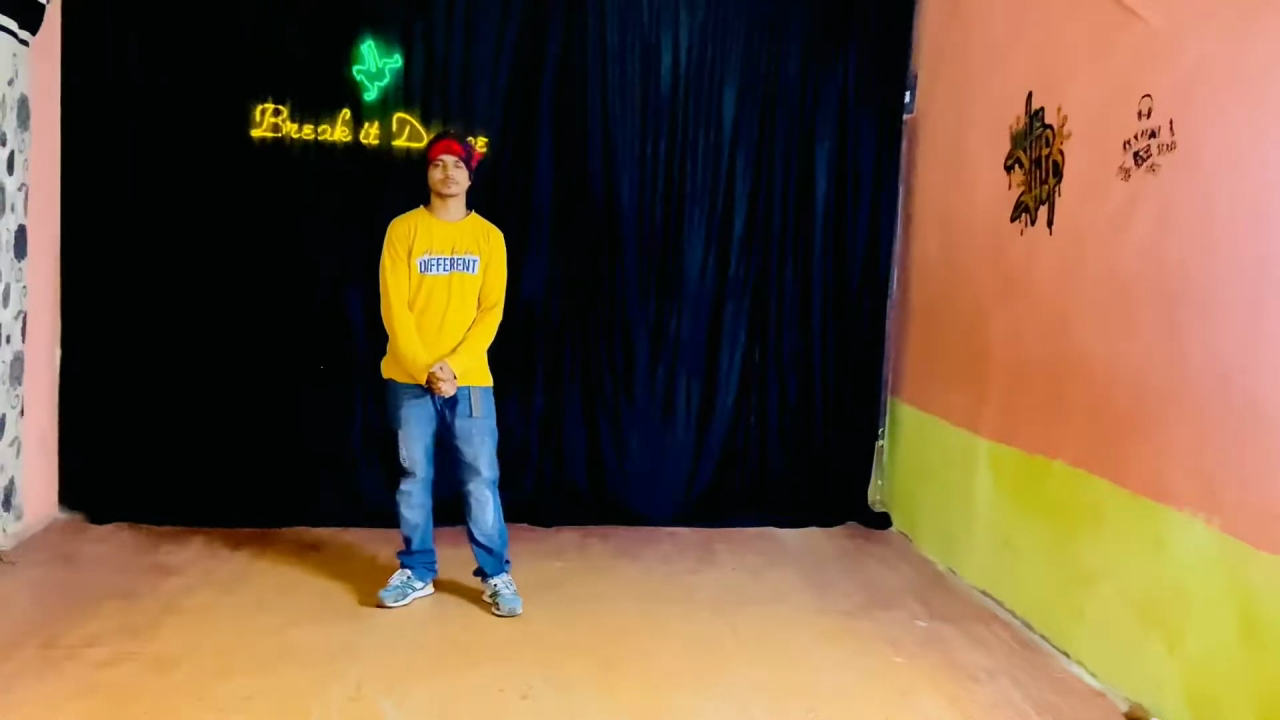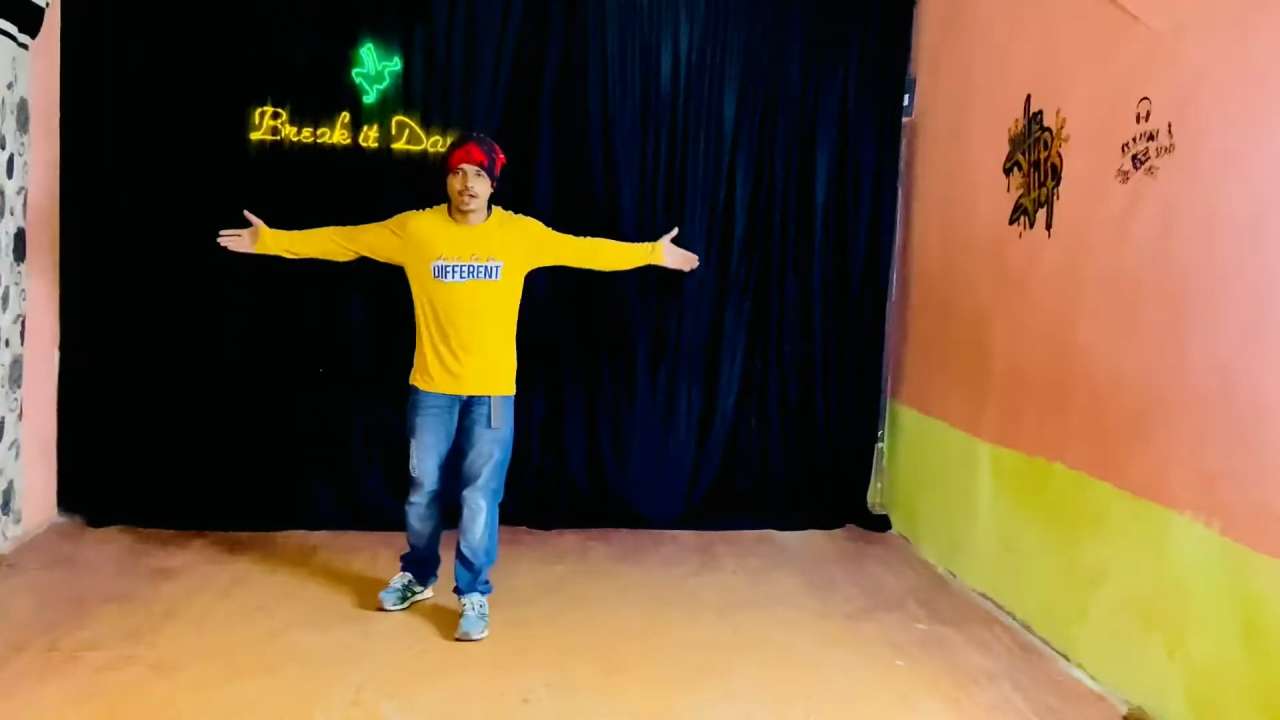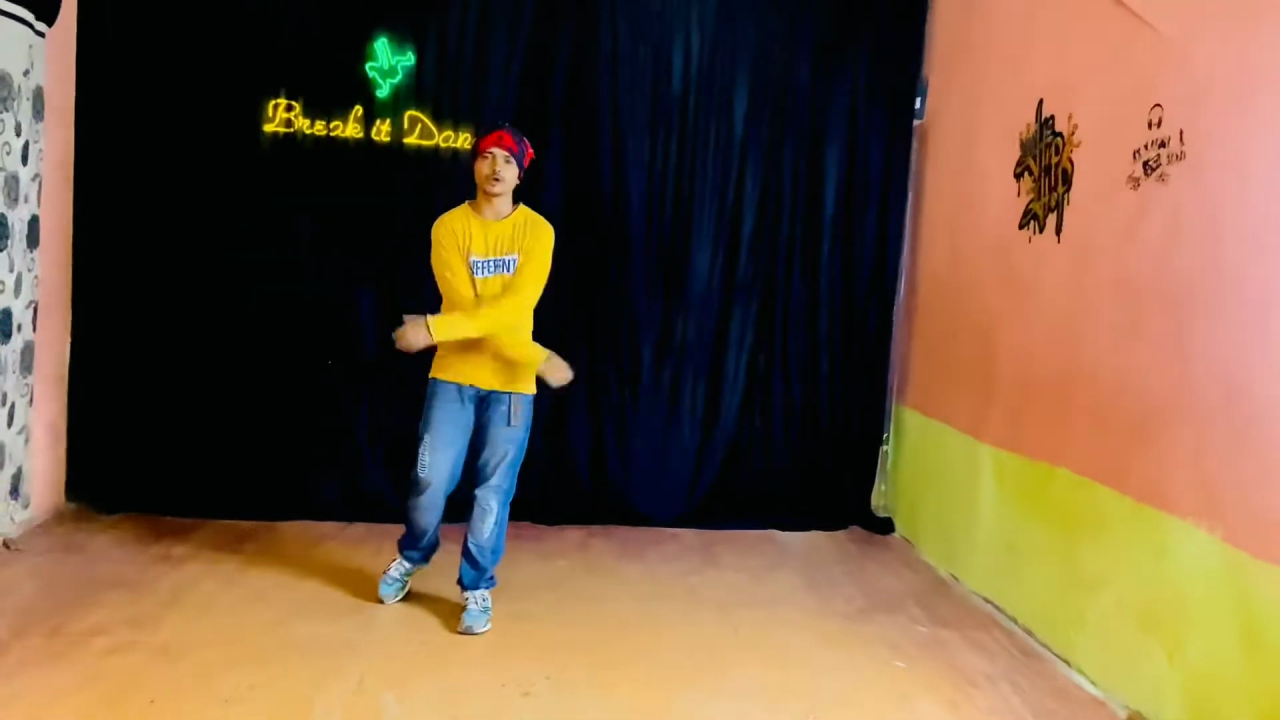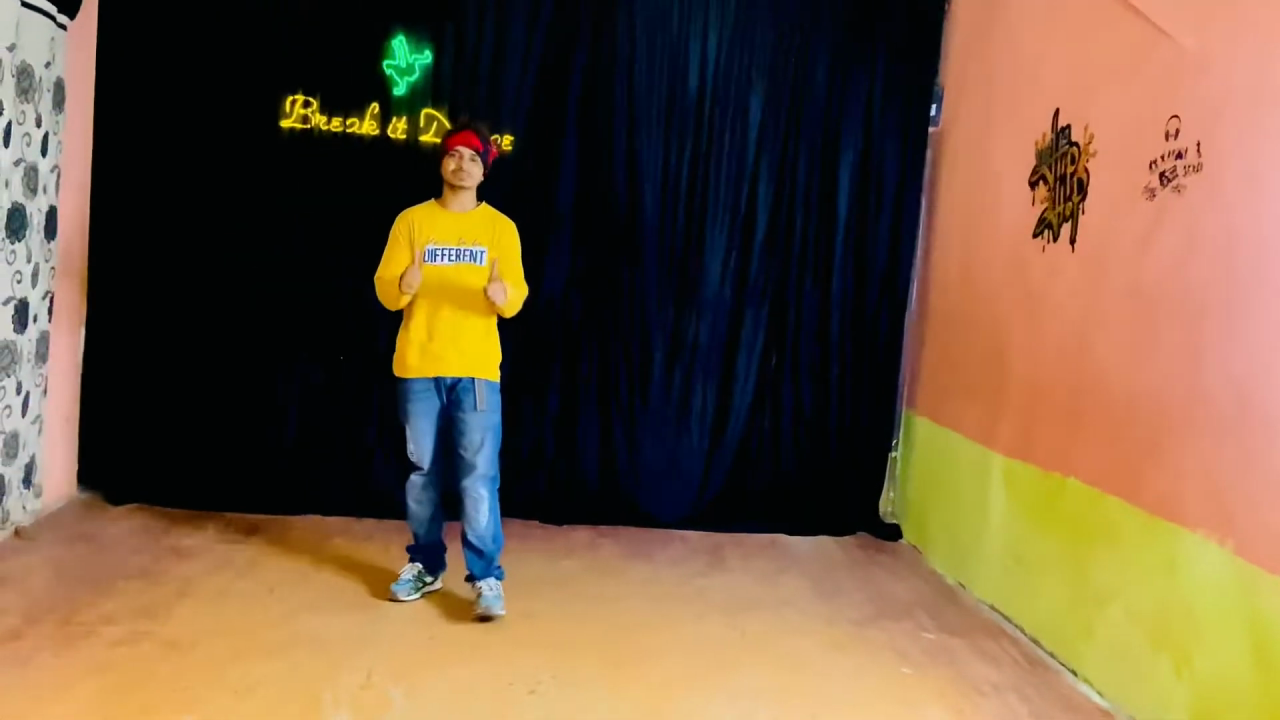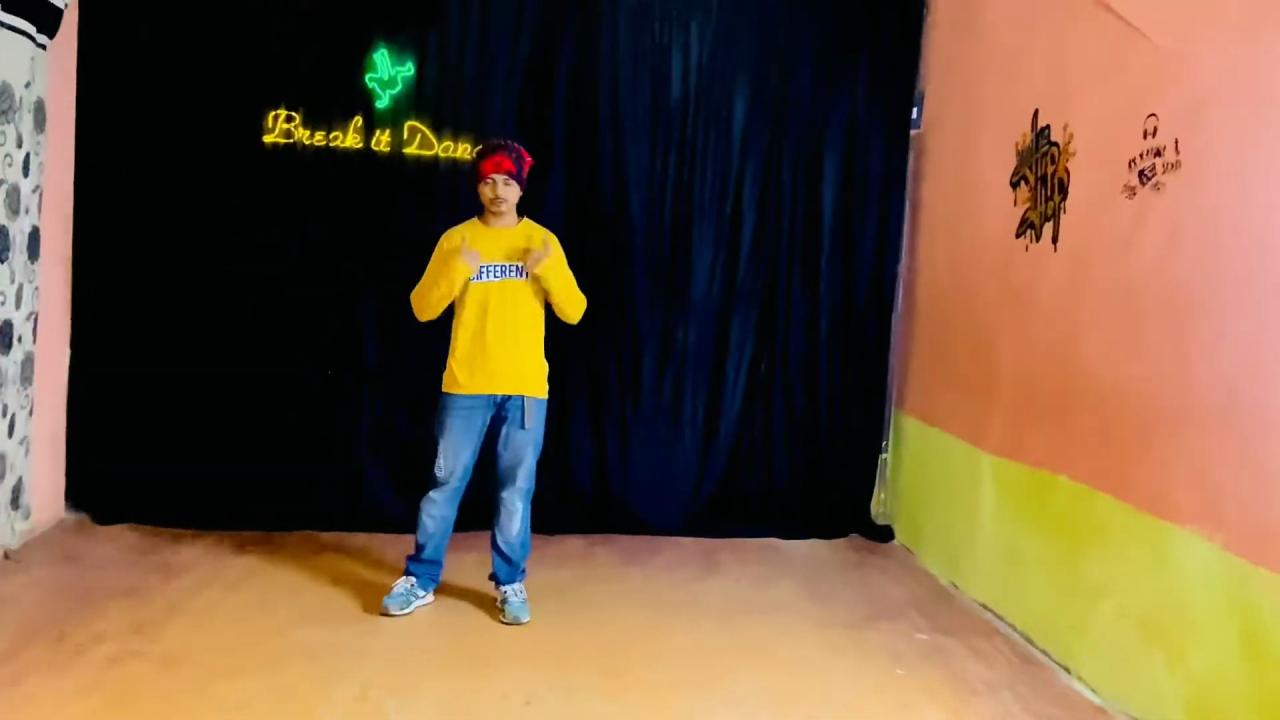
dt=1s
person 1, frame 1
left shoulder: (489, 237)
right shoulder: (403, 230)
left elbow: (490, 313)
right elbow: (394, 308)
left wrist: (453, 366)
right wrist: (425, 370)
left hip: (469, 377)
right hip: (409, 377)
left knee: (481, 477)
right knee: (415, 474)
left ankle: (496, 575)
right ankle: (417, 570)
person 1, frame 2
left shoulder: (520, 233)
right shoulder: (414, 229)
left elbow: (584, 251)
right elbow: (343, 239)
left wrist: (652, 253)
right wrist: (270, 240)
left hip: (492, 388)
right hip: (432, 384)
left knee: (482, 491)
right knee: (423, 485)
left ankle: (474, 594)
right ankle: (418, 575)
person 1, frame 3
left shoulder: (537, 230)
right shoulder: (448, 227)
left elbow: (517, 305)
right elbow: (466, 308)
left wrist: (437, 327)
right wrist: (535, 355)
left hip: (510, 383)
right hip: (454, 375)
left knee: (494, 489)
right knee: (431, 478)
left ankle: (477, 588)
right ankle: (413, 555)
person 1, frame 4
left shoulder: (501, 227)
right shoulder: (411, 220)
left elbow: (517, 299)
right elbow: (384, 290)
left wrist: (503, 295)
right wrist: (403, 286)
left hip: (477, 368)
right hip: (418, 367)
left knee: (479, 474)
right knee: (422, 469)
left ankle: (486, 579)
right ankle: (425, 564)
person 1, frame 5
left shoulder: (544, 242)
right shoulder: (456, 239)
left elbow: (575, 311)
right elbow: (421, 305)
left wrist: (550, 275)
right wrist: (455, 274)
left hip: (526, 387)
right hip: (466, 384)
left knee: (517, 487)
right knee: (446, 481)
left ankle: (510, 583)
right ankle: (420, 578)
